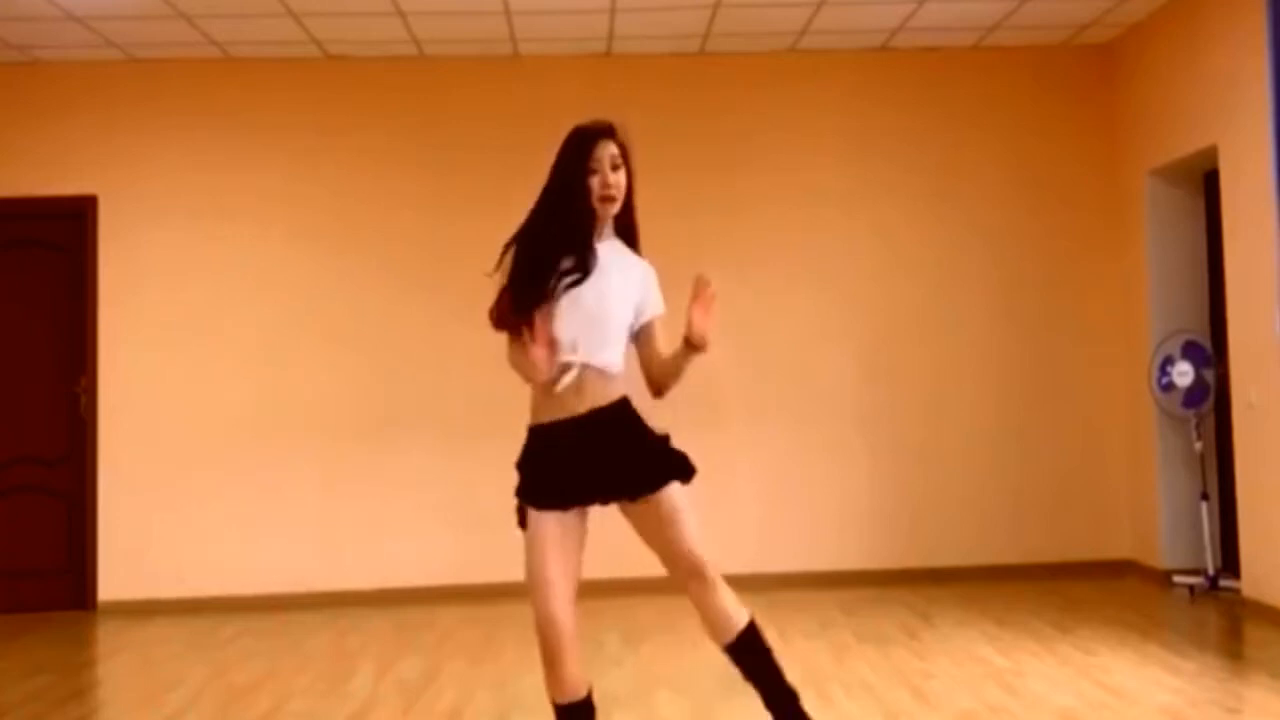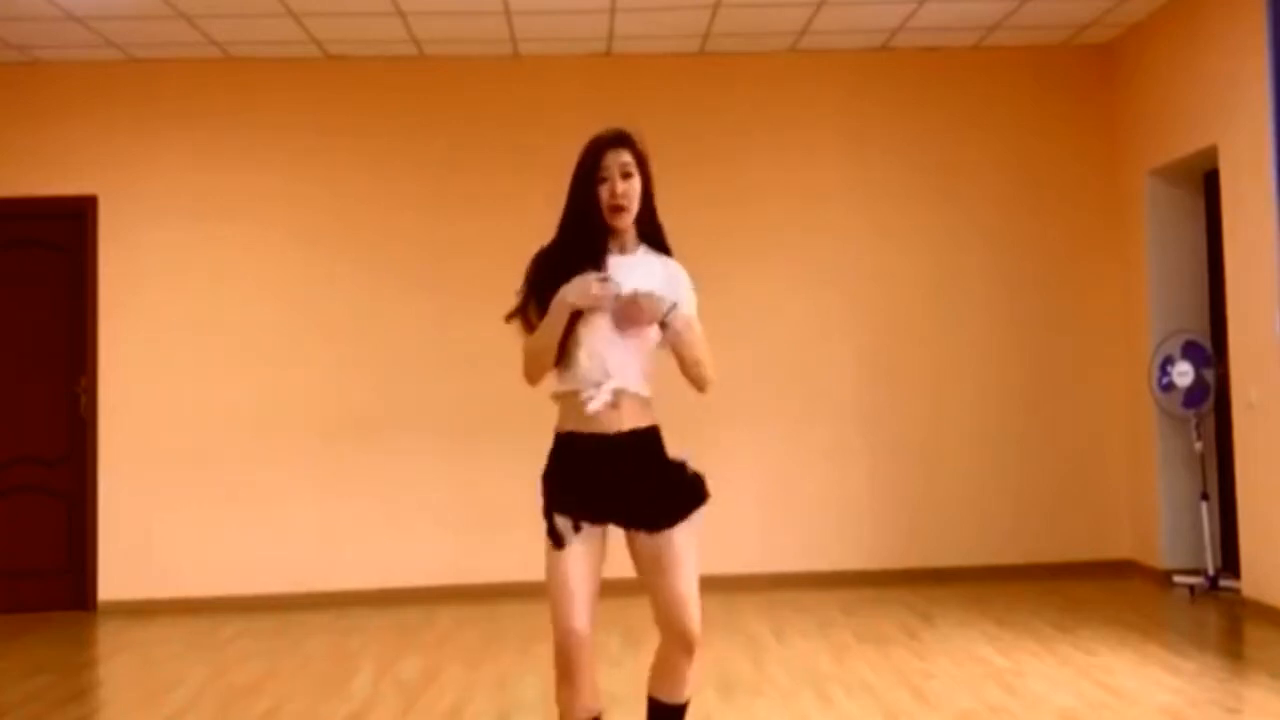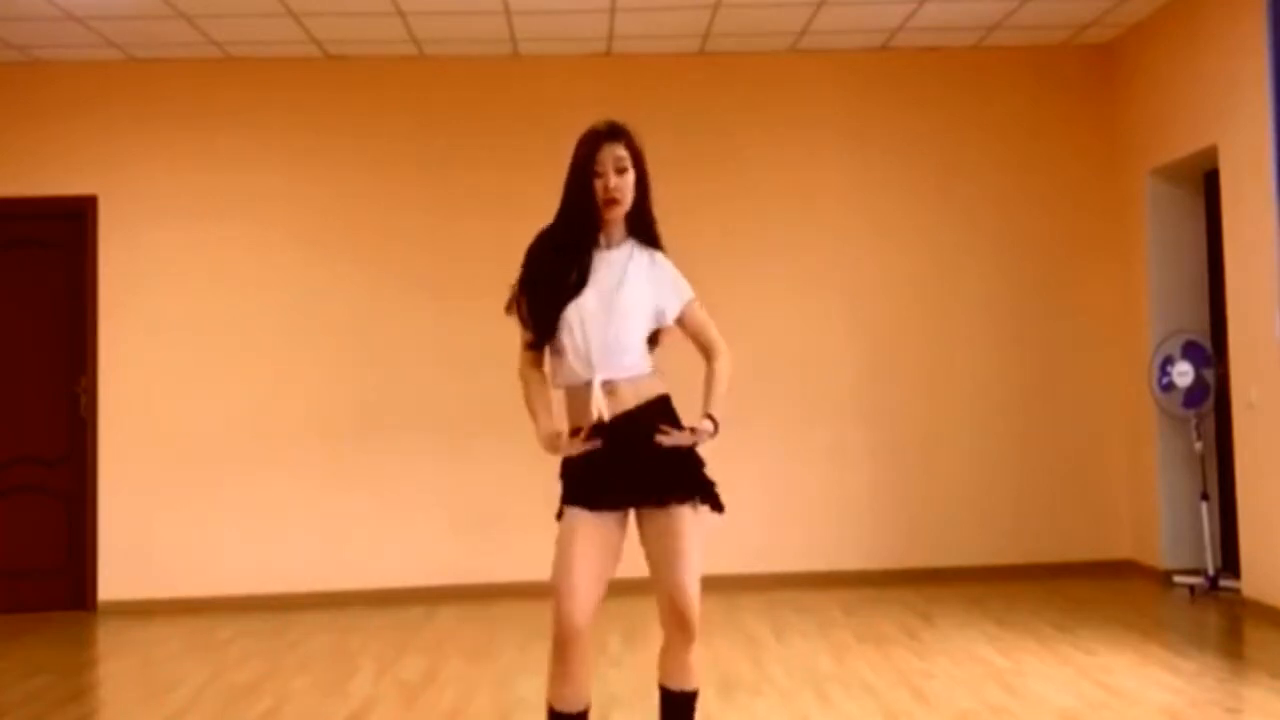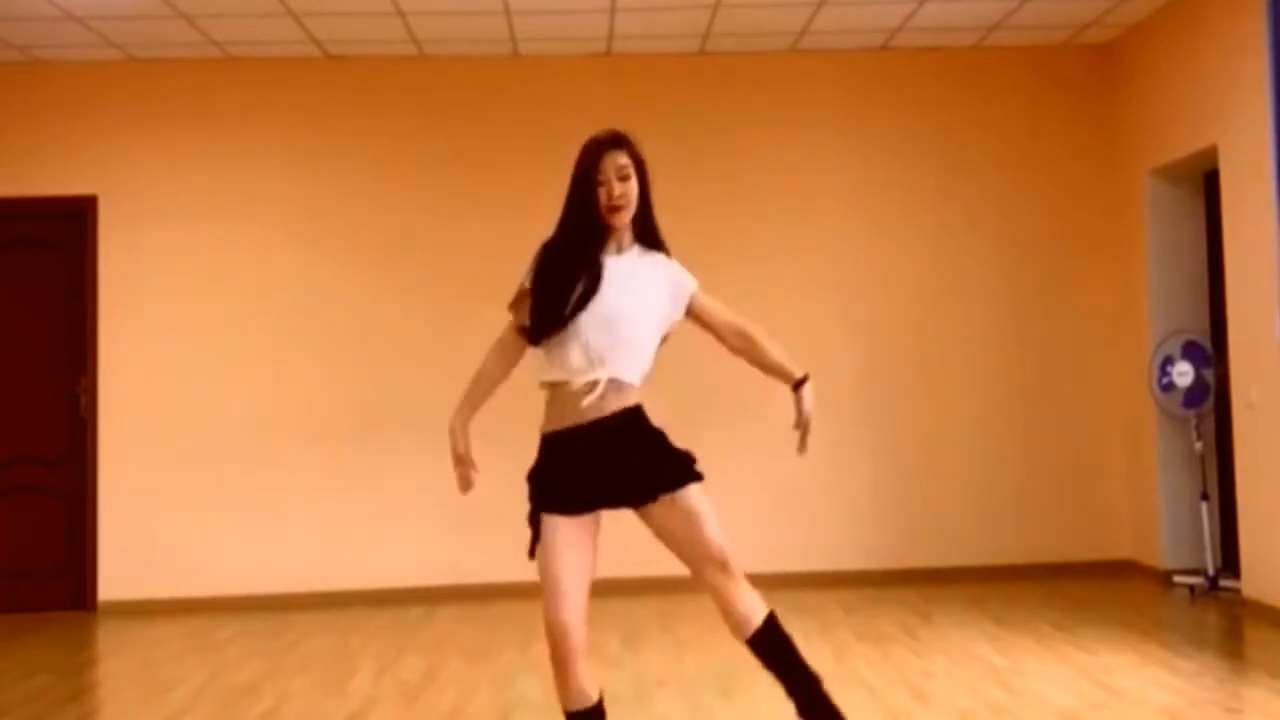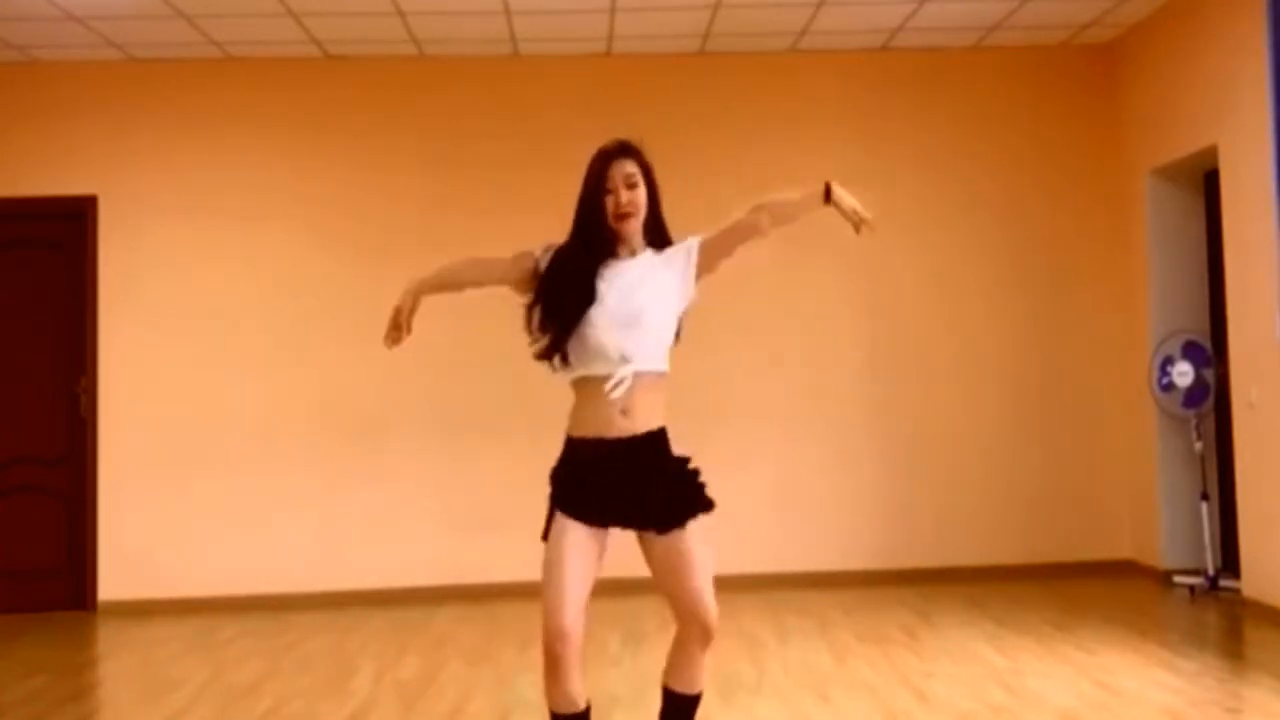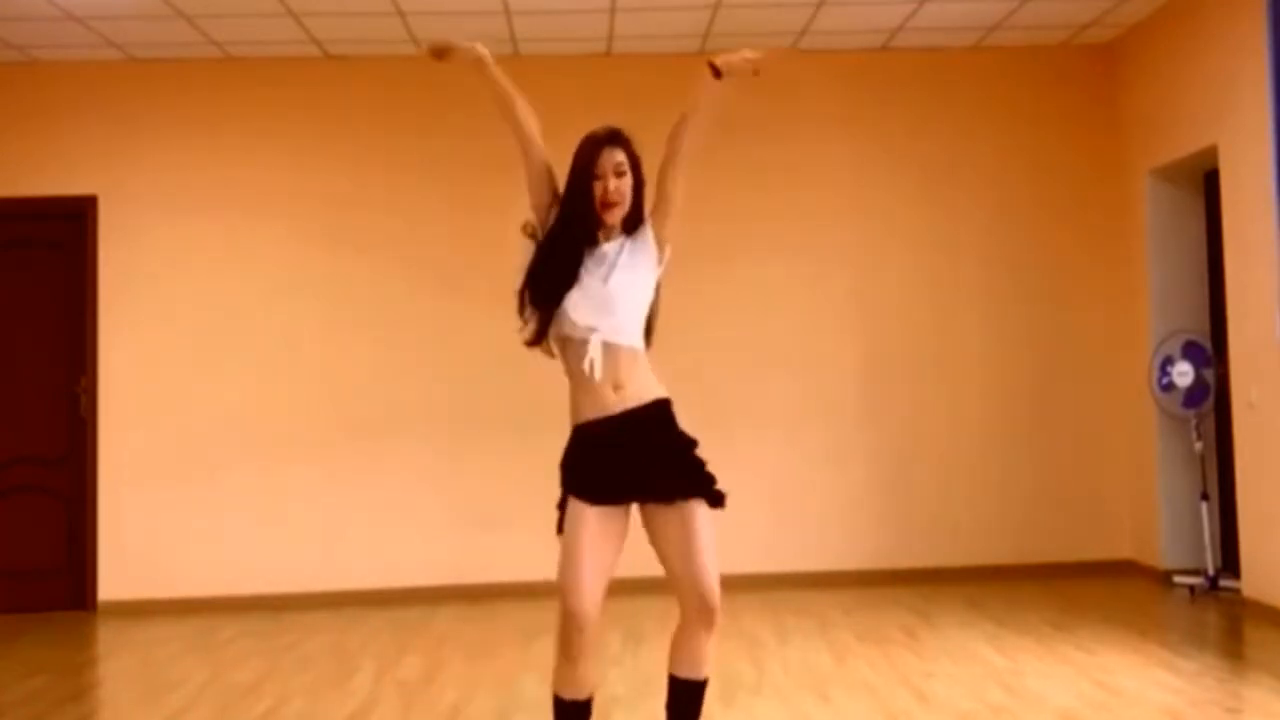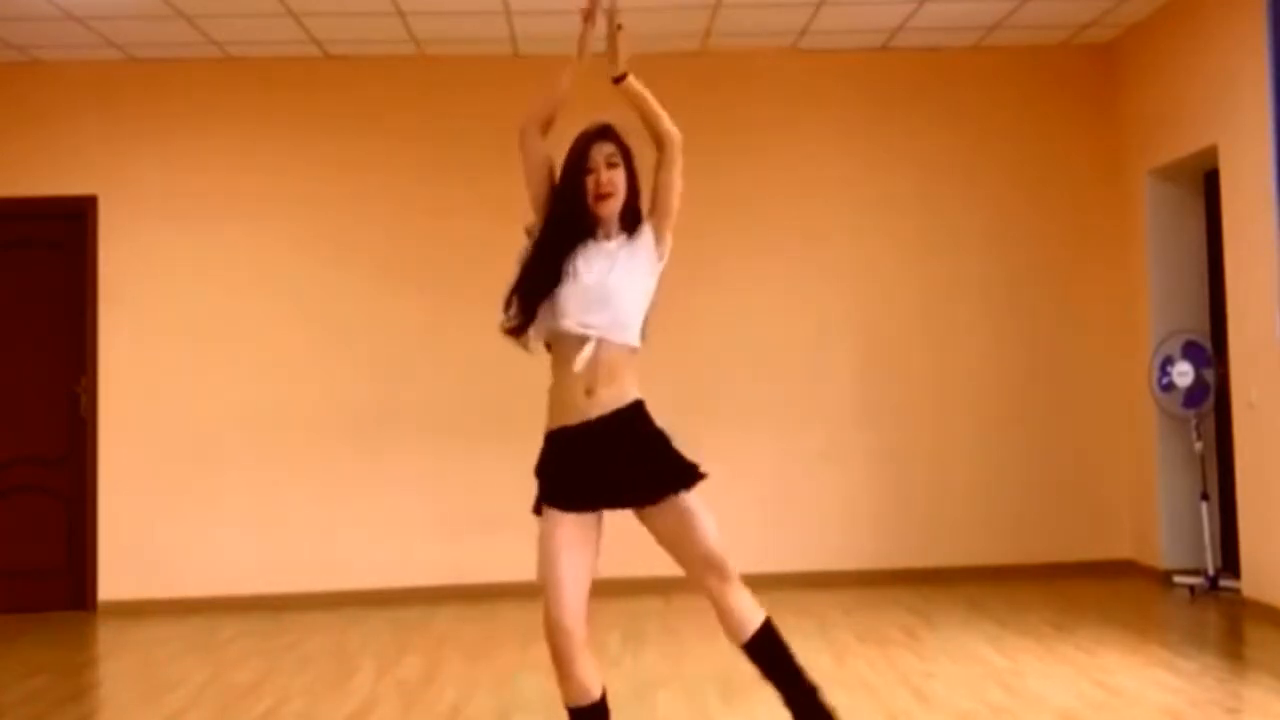
dt=0.7s
person 1, frame 1
left shoulder: (636, 271)
right shoulder: (539, 253)
left elbow: (659, 380)
right elbow: (518, 346)
left wrist: (692, 344)
right wrist: (532, 366)
left hip: (618, 433)
right hip: (551, 453)
left knee: (697, 570)
right knee: (554, 629)
person 1, frame 2
left shoulder: (666, 272)
right shoulder: (563, 266)
left elbow: (704, 376)
right elbow: (533, 370)
left wrist: (664, 319)
right wrist: (564, 304)
left hip: (644, 460)
right hip: (575, 462)
left knee: (683, 635)
right knee: (571, 640)
person 1, frame 3
left shoulder: (653, 267)
right shoulder: (553, 259)
left elbow: (717, 351)
right elbow: (531, 360)
left wrist: (709, 420)
right wrist: (546, 427)
left hip: (655, 439)
right hip: (592, 455)
left knee: (682, 618)
right knee: (570, 627)
person 1, frame 4
left shoulder: (662, 273)
right shoulder: (558, 261)
left elbow: (735, 331)
right elbow: (510, 344)
left wrist: (797, 381)
right wrist: (462, 420)
left hip: (633, 439)
right hip: (563, 455)
left knee: (720, 569)
right knee: (563, 631)
person 1, frame 5
left shoulder: (678, 262)
right shoulder: (566, 267)
left elbow: (758, 220)
right elbow: (486, 268)
left wrist: (827, 194)
right wrist: (417, 289)
left hip: (652, 461)
right hip: (584, 467)
left knee: (699, 624)
right knee: (560, 637)
person 1, frame 6
left shoulder: (649, 245)
right shoulder: (560, 245)
left elbow: (678, 151)
right elbow: (533, 150)
left wrist: (715, 75)
right wrist: (485, 66)
left hip: (657, 439)
right hip: (593, 450)
left knee: (704, 605)
right knee: (578, 622)
person 1, frame 7
left shoulder: (647, 245)
right shoulder: (557, 244)
left elbow: (670, 143)
right elbow: (531, 135)
left wrist: (623, 73)
left hip: (633, 433)
right hip: (569, 455)
left knee: (717, 571)
right knee: (562, 628)
